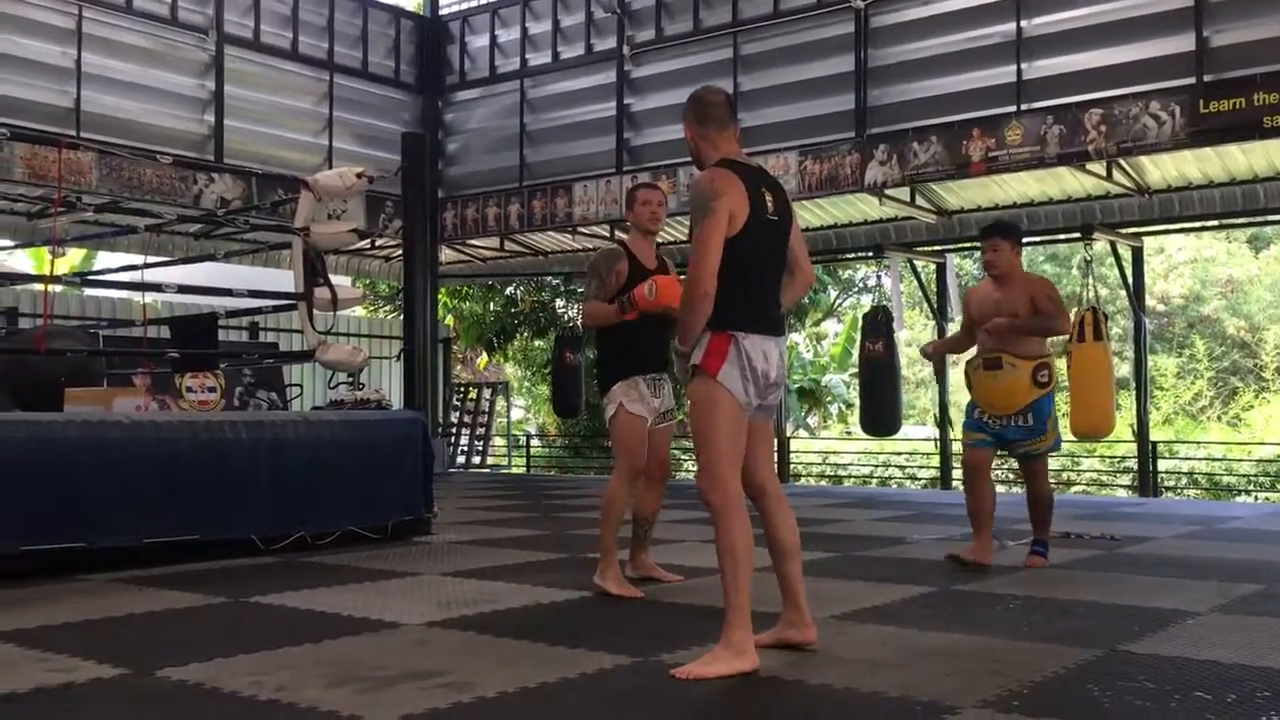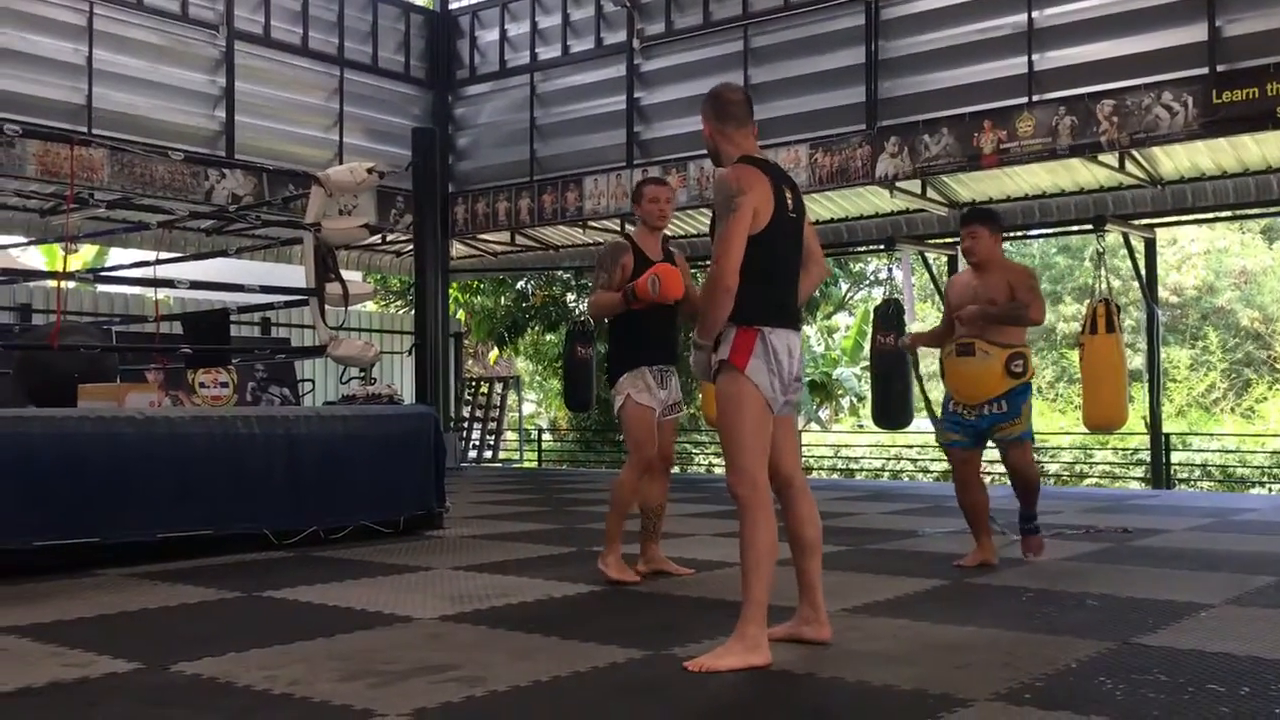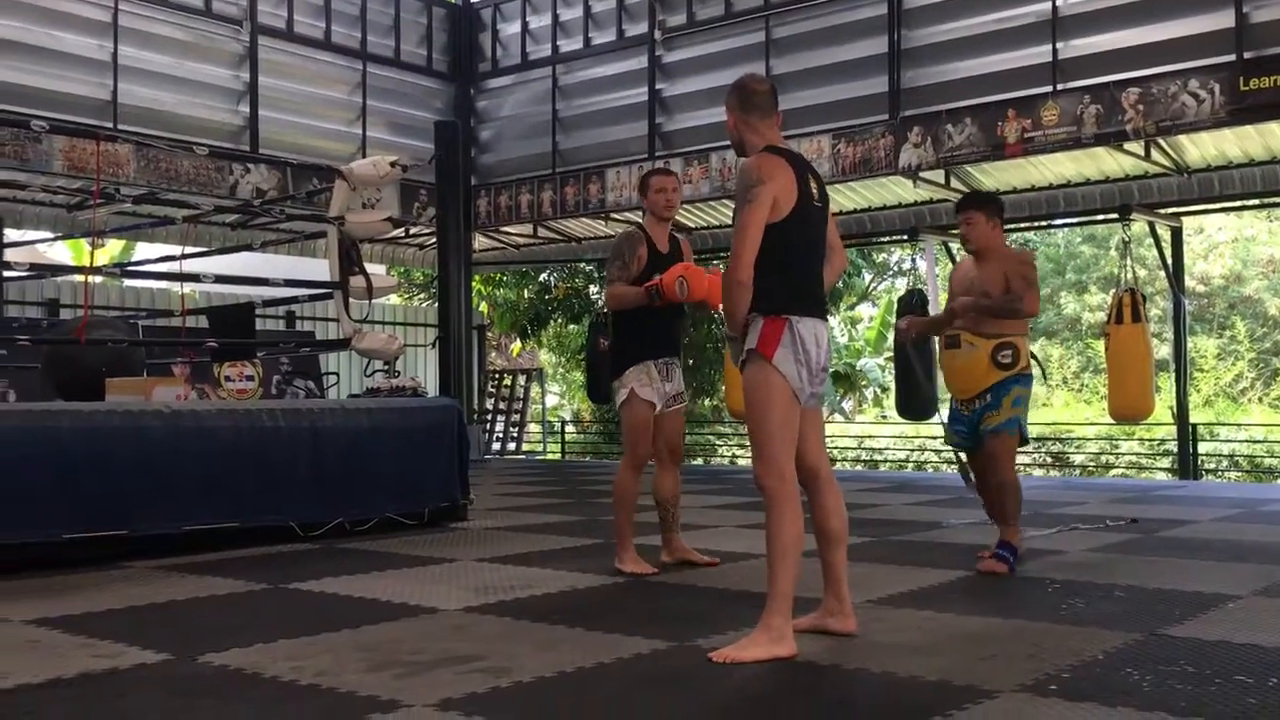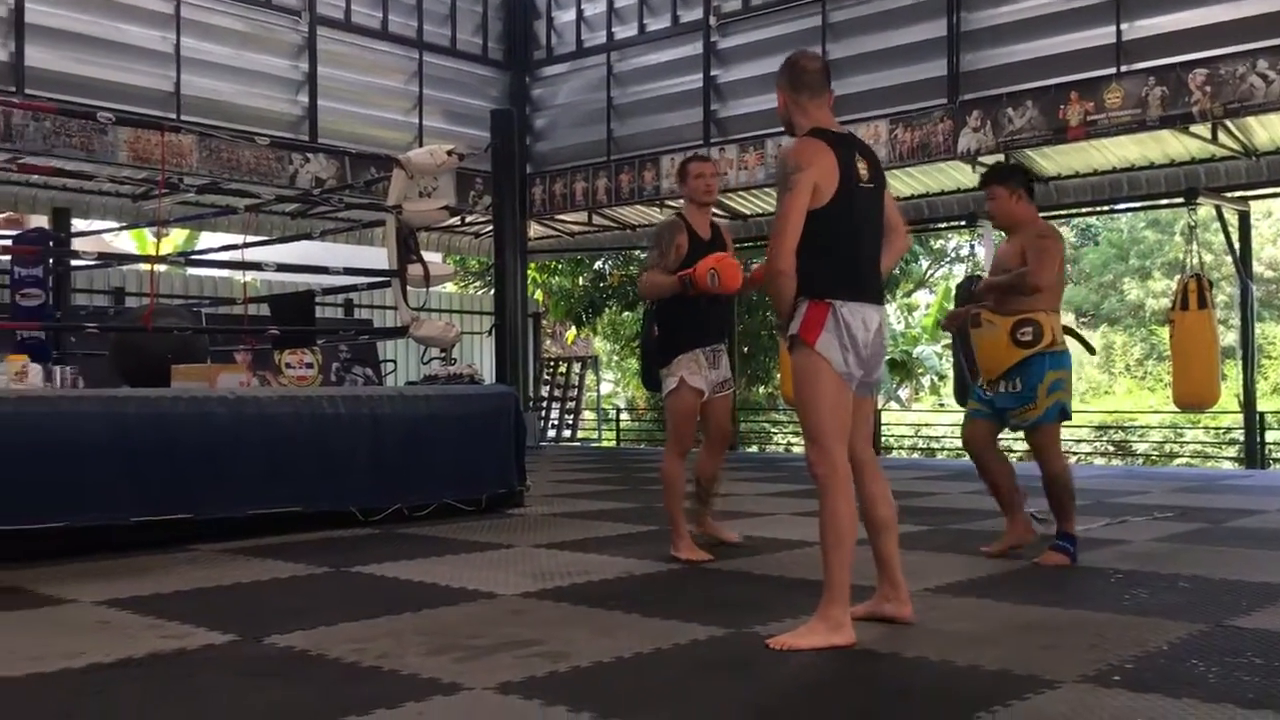
dt=0.3s
person 1, frame 1
left shoulder: (713, 185)
right shoulder: (769, 187)
left elbow: (702, 284)
right elbow: (802, 272)
left wrist: (682, 346)
left hip: (727, 347)
right hip: (767, 346)
left knee: (722, 491)
right knee: (762, 484)
left ankle: (737, 643)
right ankle: (796, 618)
person 1, frame 2
left shoulder: (736, 181)
right shoulder: (783, 182)
left elbow: (725, 280)
right elbow: (814, 262)
left wrist: (702, 341)
left hip: (750, 342)
right hip: (783, 339)
left knee: (749, 486)
right knee: (788, 480)
left ankle: (751, 636)
right ankle: (812, 614)
person 1, frame 3
left shoulder: (759, 170)
right shoulder: (806, 172)
left elbow: (740, 270)
right elbow: (834, 254)
left wrist: (734, 330)
left hip: (777, 332)
right hip: (811, 329)
left knee: (776, 477)
right knee: (814, 471)
left ankle: (776, 627)
right ankle: (837, 605)
person 1, frame 4
left shoulder: (801, 154)
right shoulder: (862, 154)
left elbow: (782, 261)
right elbow: (897, 234)
left wrist: (786, 315)
left hip: (826, 316)
right hip: (869, 315)
left knee: (828, 464)
right knee: (860, 458)
left ankle: (834, 617)
right ankle: (892, 592)
person 2, frame 1
left shoulder: (666, 265)
right shoulder: (612, 258)
right elbow: (589, 315)
right wrist: (631, 303)
left hip: (660, 377)
right hip: (624, 377)
left knee: (658, 471)
right knee: (631, 467)
left ankle: (640, 559)
right ankle: (607, 567)
person 2, frame 2
left shoulder: (676, 258)
right shoulder: (618, 252)
left elbow: (693, 308)
right elbow: (595, 306)
right wrist: (635, 293)
left hip: (667, 369)
right hip: (631, 369)
left knee: (662, 463)
right knee: (642, 458)
left ankle: (650, 553)
right ankle: (610, 551)
person 2, frame 3
left shoulder: (681, 247)
right shoulder: (630, 242)
right elbow: (612, 297)
right wrist: (655, 290)
left hip: (669, 363)
right hip: (635, 363)
left knee: (670, 455)
right knee: (636, 457)
left ankle: (672, 545)
right ankle: (624, 550)
person 2, frame 4
left shoulder: (721, 234)
right shoulder: (672, 230)
left elbow: (733, 282)
right elbow: (647, 285)
right wrist: (689, 281)
left hip: (716, 348)
right hip: (683, 351)
left knee: (720, 438)
right knee: (681, 444)
left ankle: (703, 516)
right ankle: (680, 537)
person 3, frame 1
left shoulder: (1037, 287)
right shoulder: (974, 295)
left elbow: (1062, 324)
right elbow: (966, 336)
left wrist: (1011, 325)
right wrist: (939, 346)
left hip: (1029, 396)
right hip: (986, 396)
left knee: (1034, 473)
right knee: (974, 465)
left ankle: (1039, 544)
right ankle: (982, 545)
person 3, frame 2
left shoulder: (1017, 275)
right shoulder: (955, 283)
left elbow: (1036, 313)
left wrist: (983, 312)
right wrist: (918, 339)
left hip: (1006, 386)
right hip: (963, 390)
left knee: (1019, 460)
right knee: (963, 466)
left ankle: (1028, 517)
right ankle: (984, 546)
person 3, frame 3
left shoulder: (1016, 262)
right shoulder: (960, 269)
left elbow: (1028, 305)
left wrist: (976, 303)
right wrist: (918, 324)
left hip: (1004, 378)
right hip: (967, 382)
left knee: (999, 457)
right knee: (979, 464)
left ankle: (1008, 546)
right ankle: (1007, 532)
person 3, frame 4
left shoulder: (1042, 236)
right shoulder: (1007, 243)
left elbow: (1036, 280)
left wrist: (989, 284)
right wrist: (967, 315)
left hip: (1035, 358)
right hip: (1002, 362)
left knee: (1045, 447)
right knee: (975, 438)
left ankle: (1066, 537)
right ankle: (1017, 523)
